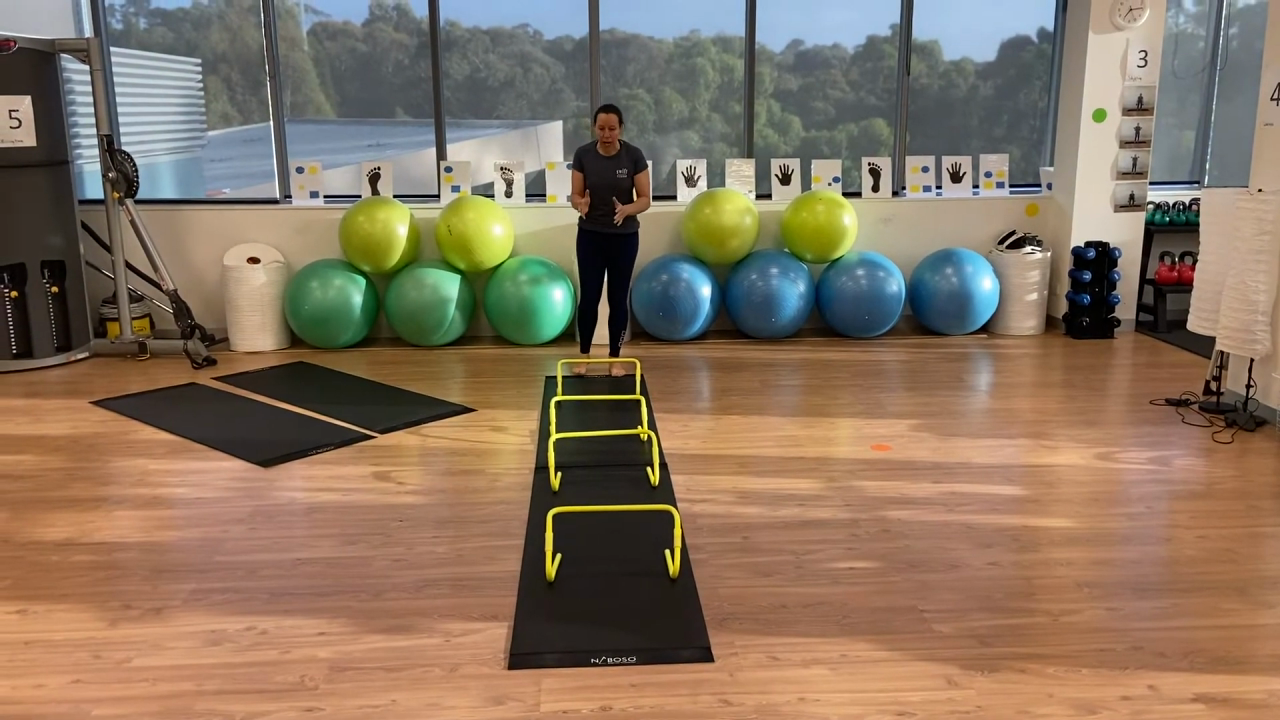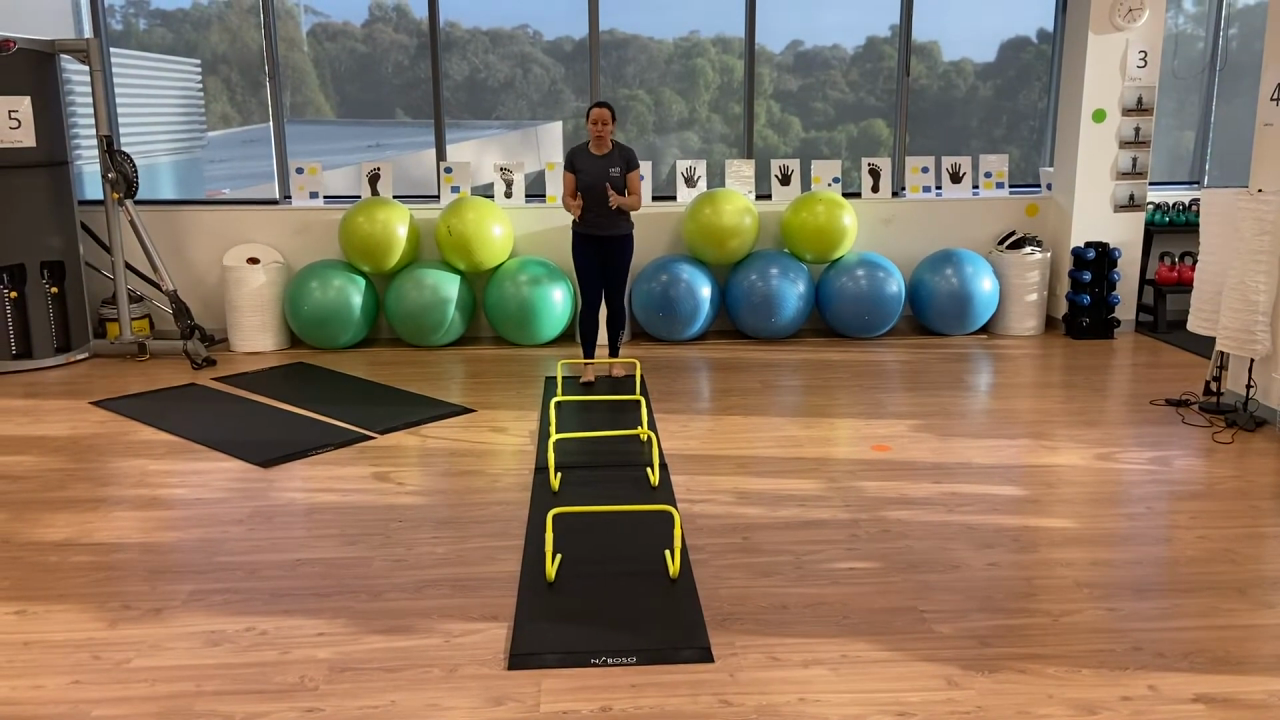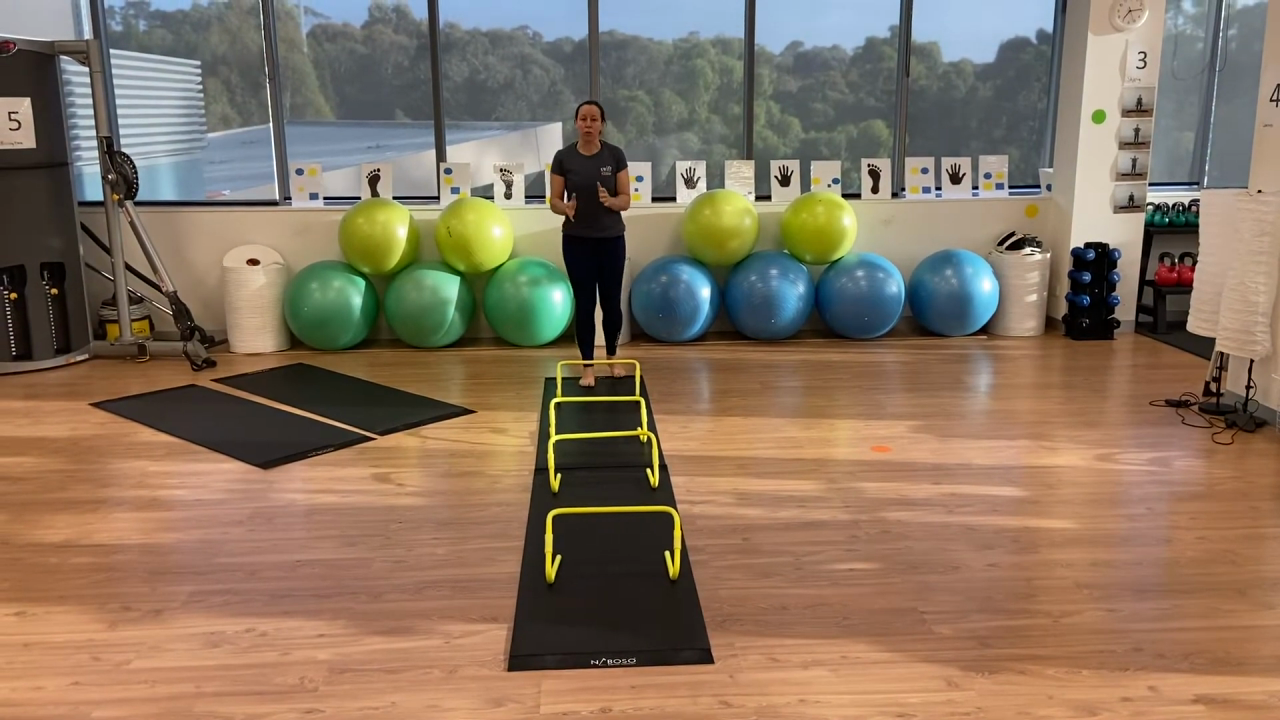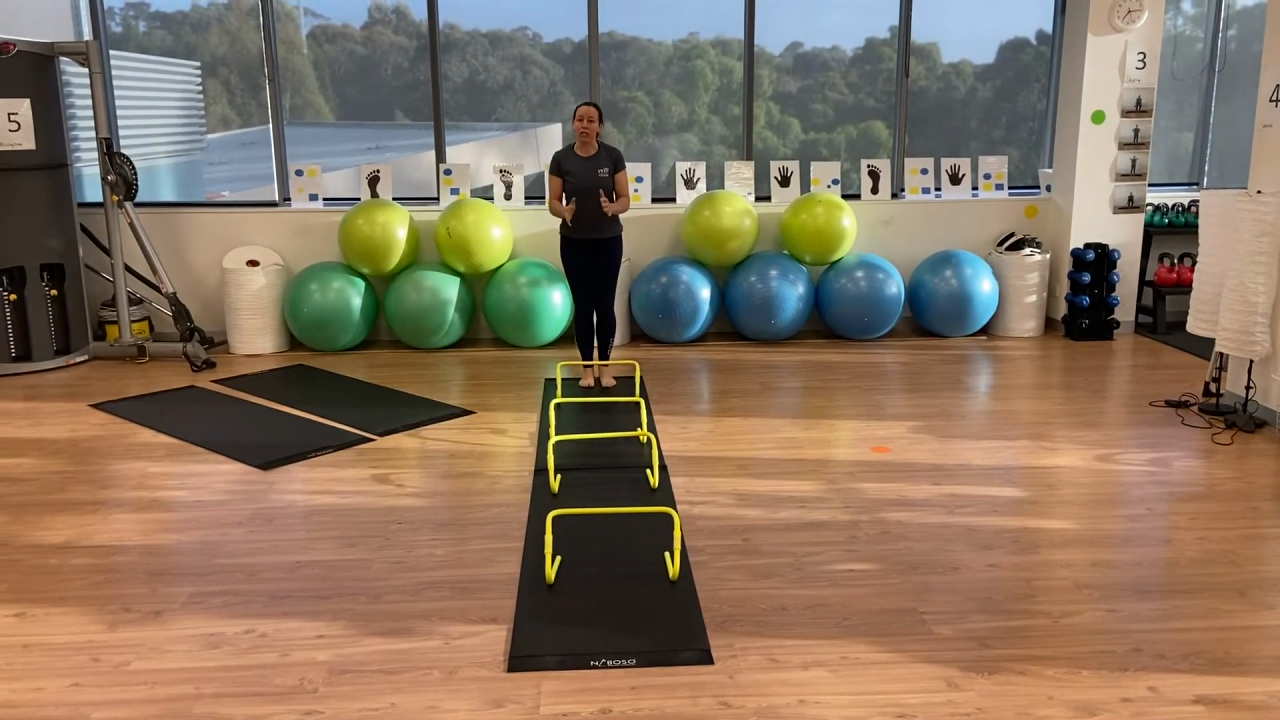
dt=0.3s
person 1, frame 1
left shoulder: (634, 156)
right shoulder: (582, 155)
left elbow: (644, 199)
right elbow: (575, 194)
left wrist: (626, 209)
right wrist: (581, 204)
left hip: (624, 236)
right hip: (590, 234)
left knee: (618, 298)
right knee: (589, 296)
left ankle: (615, 357)
right ankle: (583, 355)
person 1, frame 2
left shoulder: (626, 155)
right shoulder: (574, 156)
left elbow: (636, 200)
right elbow: (568, 196)
left wrist: (618, 199)
right wrist: (573, 207)
left hip: (619, 238)
right hip: (585, 239)
left knee: (615, 300)
right knee: (590, 301)
left ankle: (615, 358)
right ankle: (588, 364)
person 1, frame 3
left shoulder: (615, 155)
right shoulder: (563, 157)
left elbow: (626, 199)
right elbow: (554, 201)
left wrist: (610, 201)
right wrist: (566, 208)
left hip: (611, 239)
right hip: (576, 241)
left knee: (611, 302)
right knee: (584, 304)
left ankle: (613, 357)
right ankle: (588, 366)
person 1, frame 4
left shoulder: (613, 156)
right shoulder: (561, 159)
left elbow: (625, 200)
right elbow: (553, 202)
left wrist: (611, 207)
right wrist: (564, 211)
left hip: (608, 241)
right hip: (574, 242)
left knee: (604, 305)
right knee: (582, 305)
left ankle: (604, 366)
right ankle: (587, 367)
